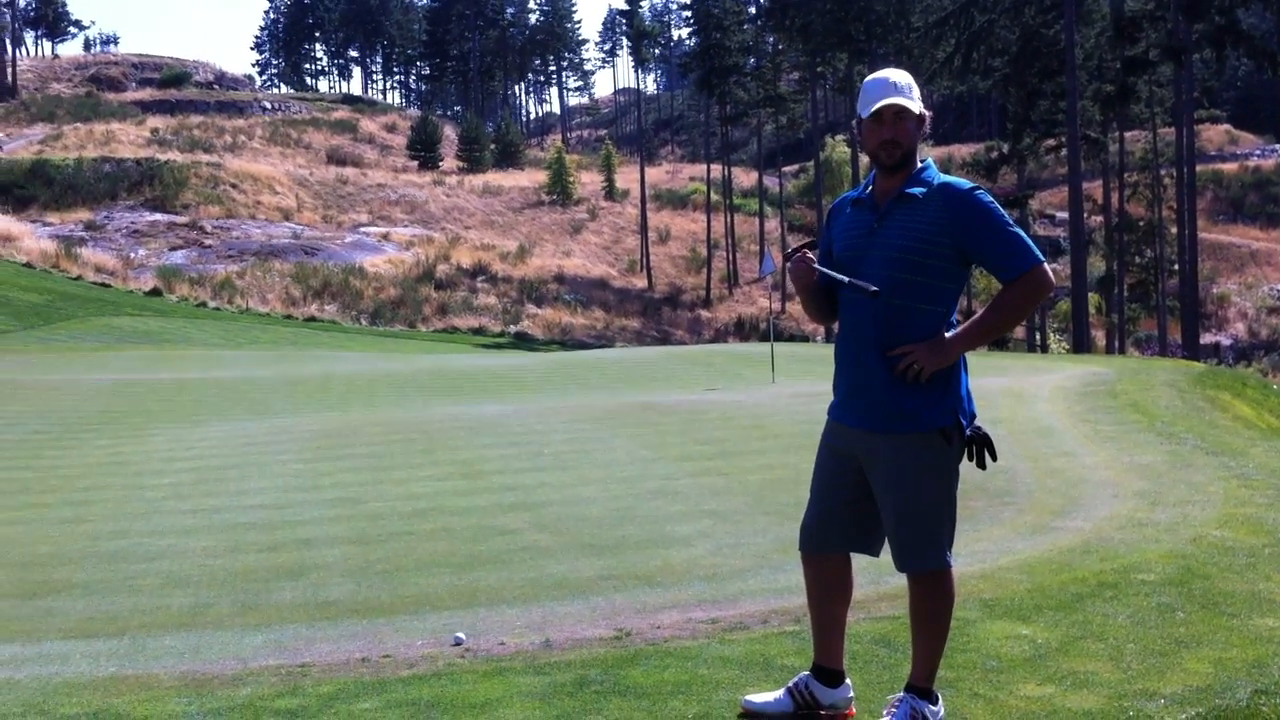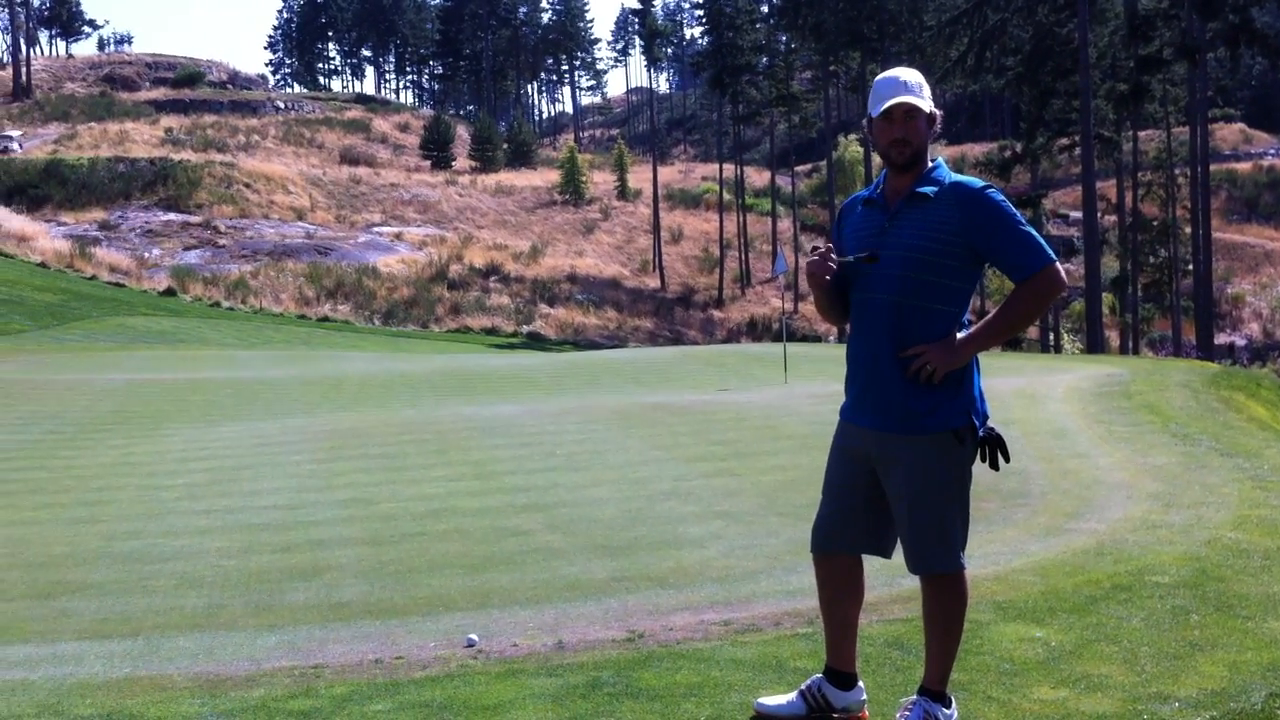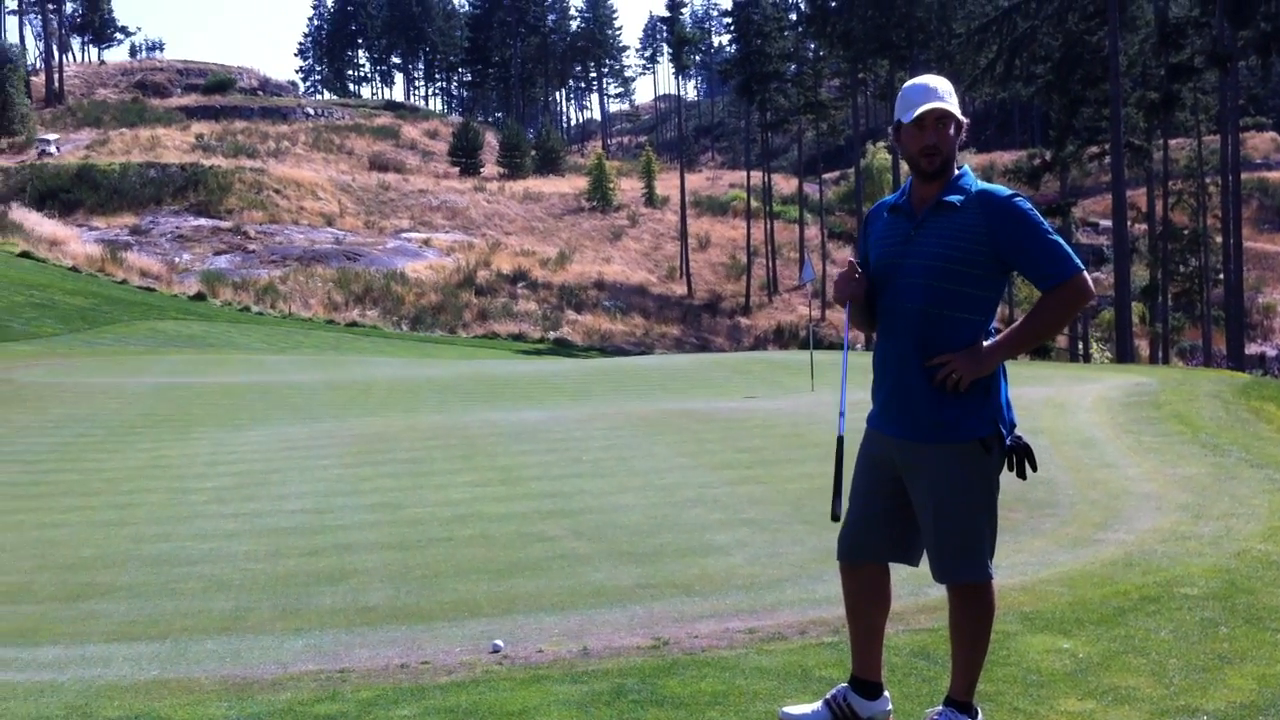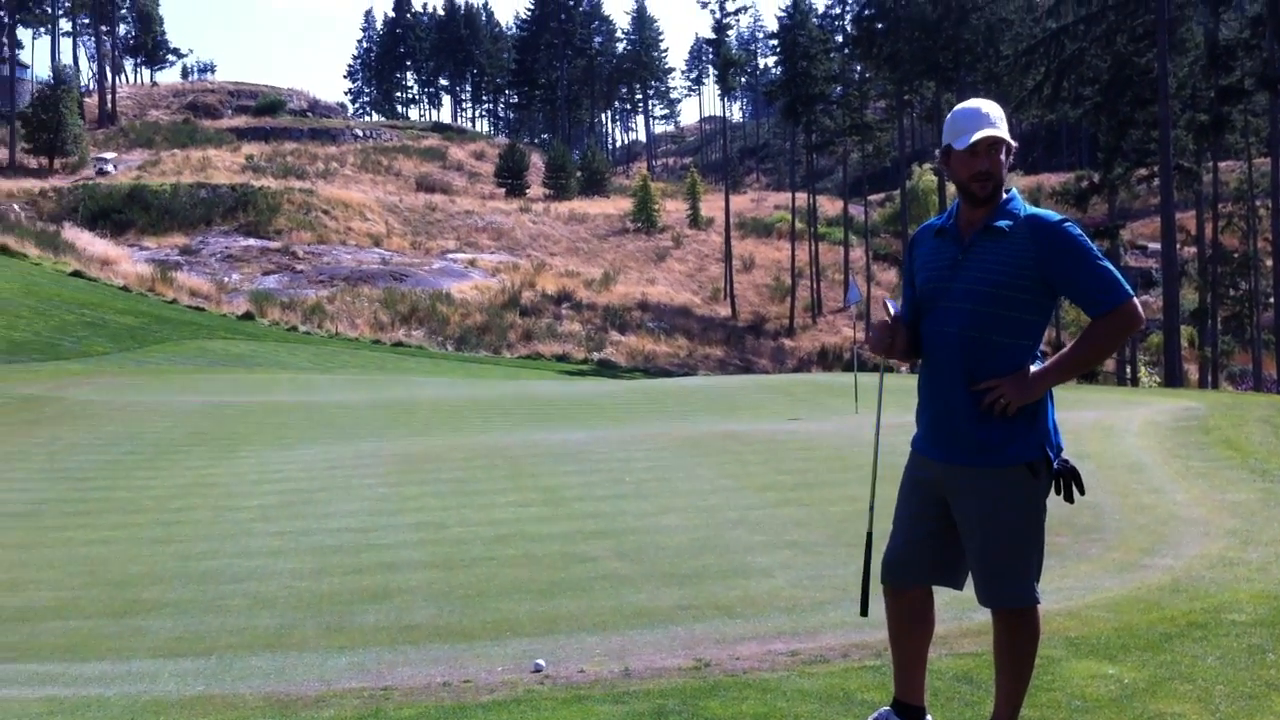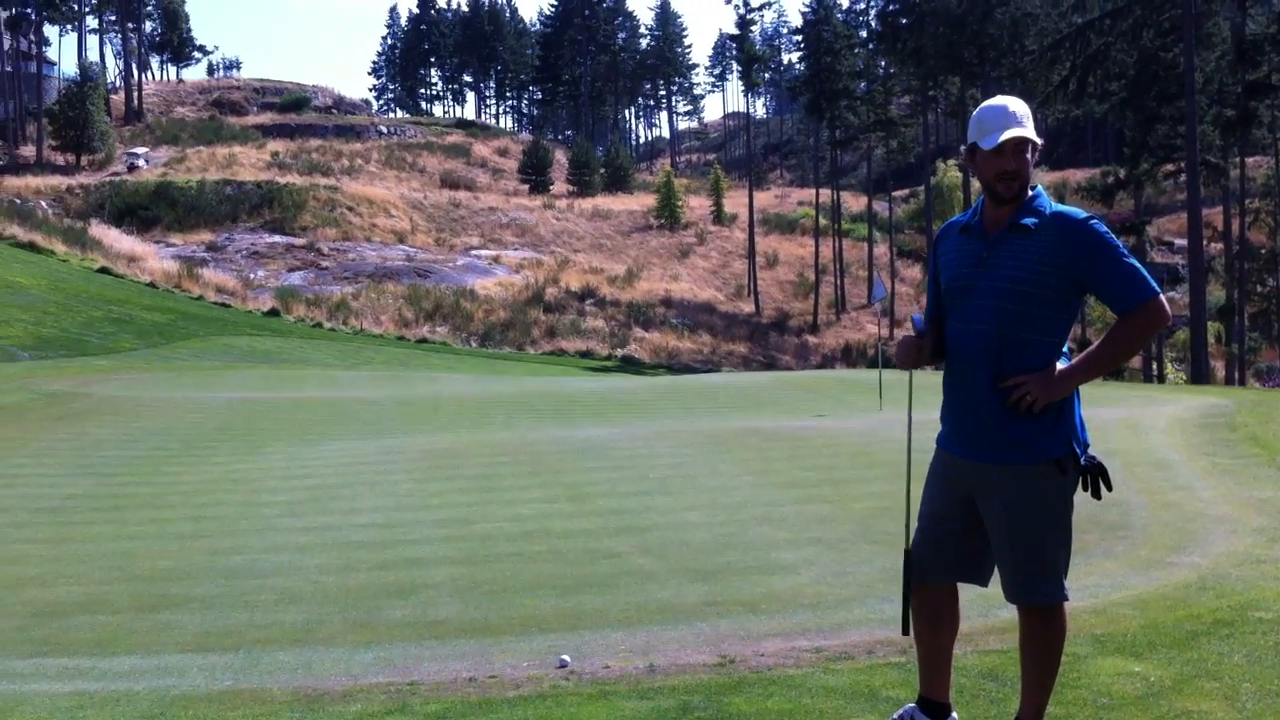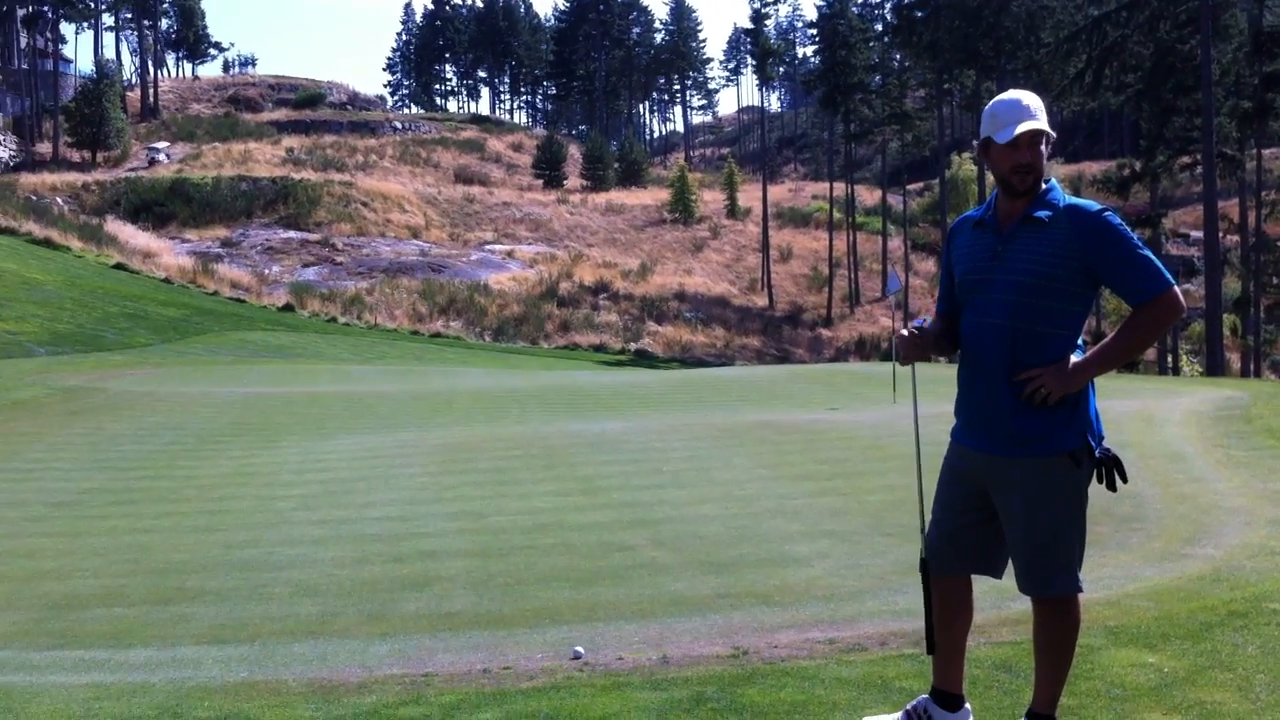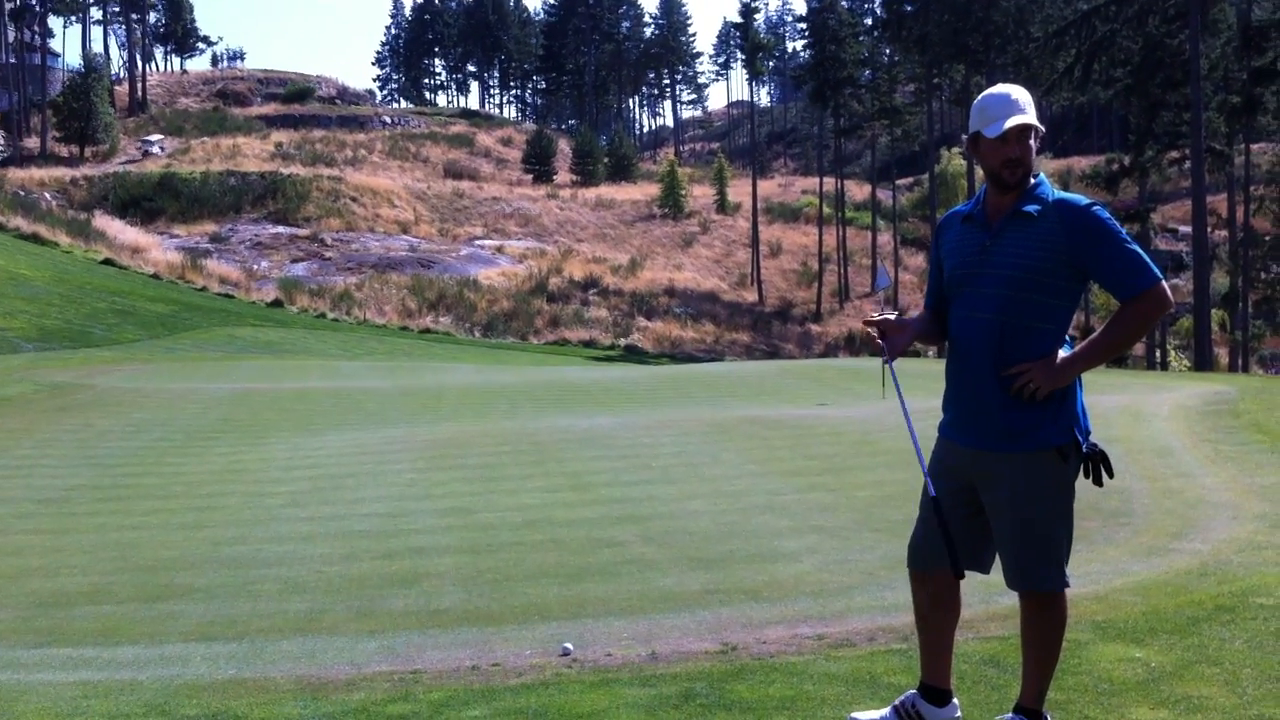
dt=0.3s
person 1, frame 1
left shoulder: (957, 201)
right shoulder: (843, 210)
left elbow: (1035, 279)
left wrist: (956, 343)
right wrist: (806, 285)
left hip: (921, 420)
right hip: (848, 415)
left knee: (924, 561)
right knee: (821, 544)
person 1, frame 2
left shoulder: (970, 201)
right shoulder: (853, 210)
left elbow: (1047, 279)
left wrist: (969, 342)
right wrist: (823, 284)
left hip: (934, 421)
right hip: (860, 415)
left knee: (938, 562)
right knee: (833, 545)
person 1, frame 3
left shoulder: (996, 209)
right shoulder: (879, 217)
left elbow: (1075, 289)
left wrist: (994, 351)
right wrist: (851, 296)
left hip: (961, 430)
right hip: (886, 425)
left knee: (965, 572)
right knee: (859, 554)
person 1, frame 4
left shoulder: (1046, 234)
right shoulder: (925, 241)
left elbow: (1125, 314)
left wrist: (1043, 376)
right wrist: (891, 339)
left hip: (1008, 455)
right hip: (933, 450)
left knee: (1011, 596)
right knee: (903, 577)
person 1, frame 5
left shoulder: (1073, 231)
right shoulder: (949, 238)
left elbow: (1152, 312)
left wrist: (1070, 375)
right wrist: (917, 348)
left hip: (1035, 452)
right hip: (958, 445)
left knee: (1037, 594)
right knee: (927, 574)
person 1, frame 6
left shoulder: (1085, 224)
right shoulder: (962, 232)
left elbow: (1165, 302)
left wrist: (1083, 368)
right wrist: (925, 341)
left hip: (1048, 445)
right hip: (971, 440)
left knee: (1050, 586)
right knee: (941, 567)
person 1, frame 7
left shoulder: (1074, 218)
right shoulder: (952, 226)
left elbow: (1152, 297)
left wrist: (1071, 364)
right wrist: (908, 329)
left hip: (1036, 439)
right hip: (959, 434)
left knee: (1037, 580)
right knee: (929, 563)
